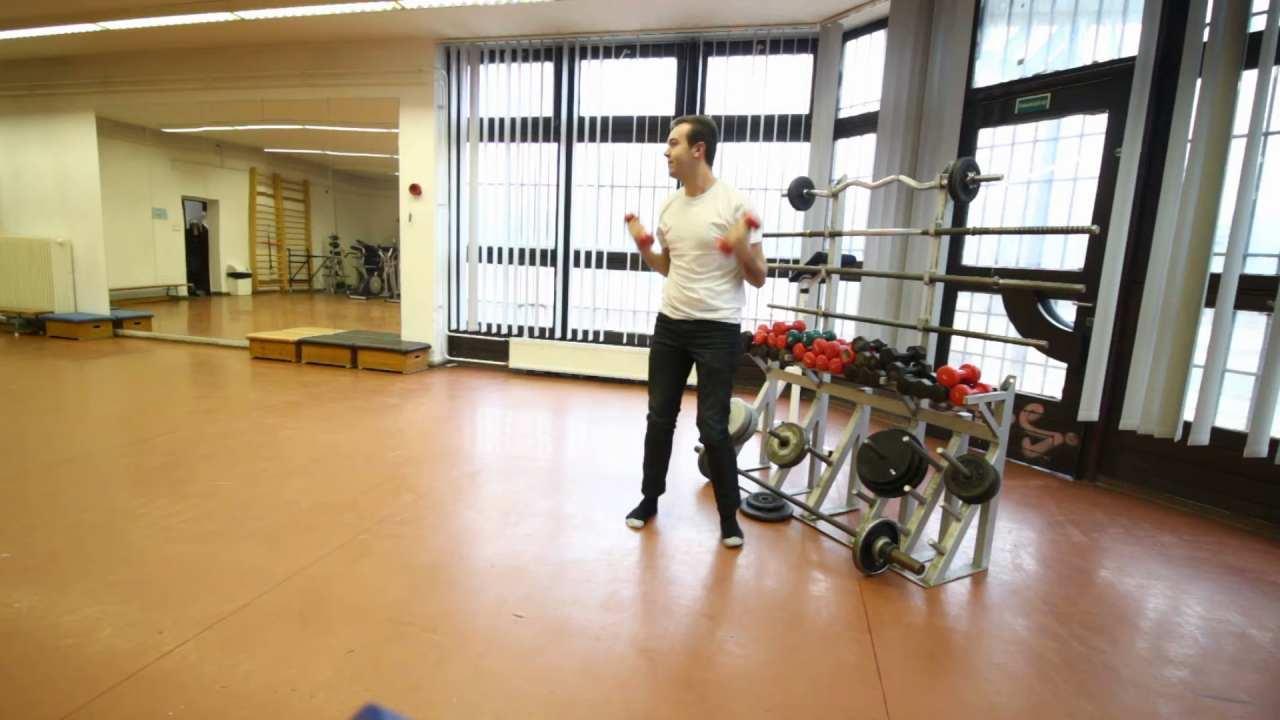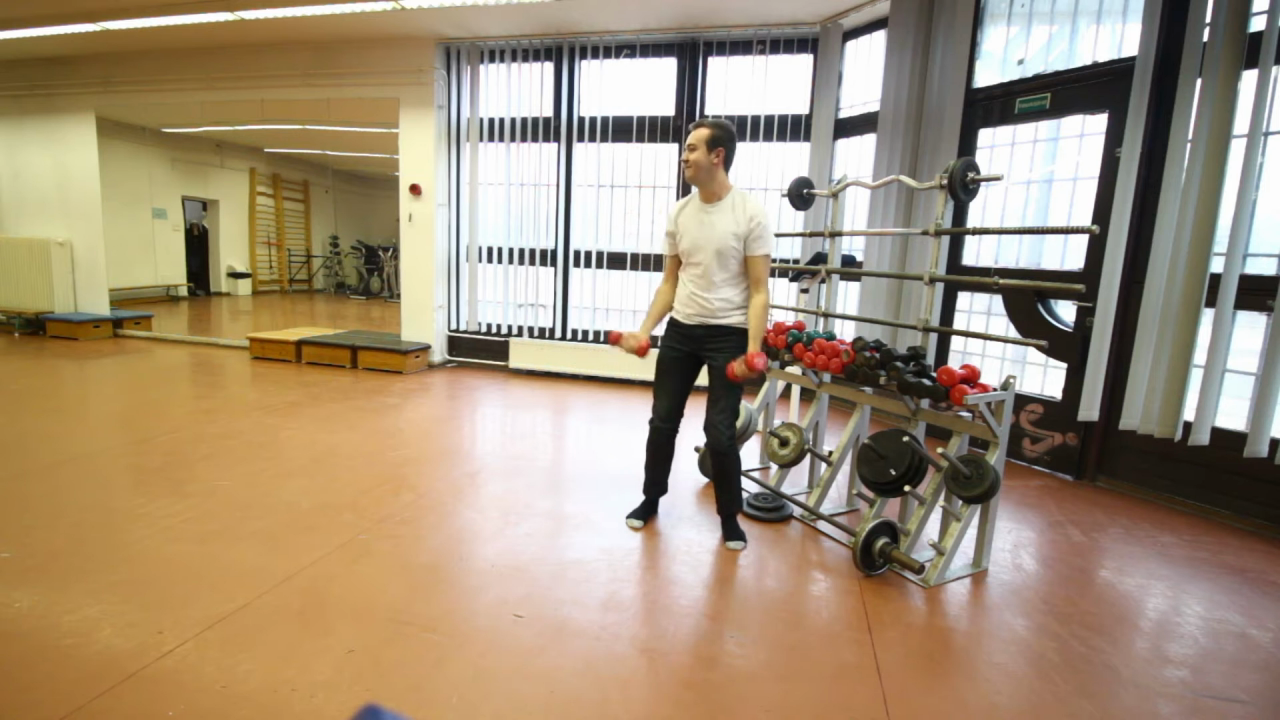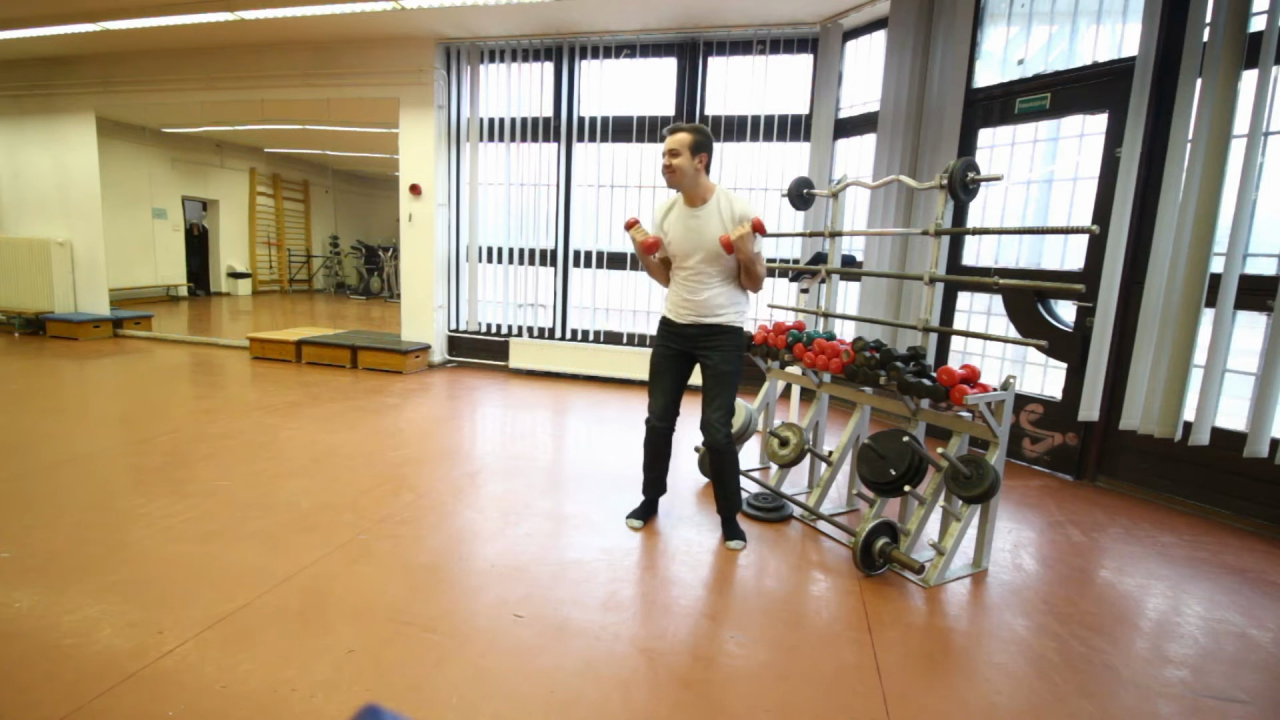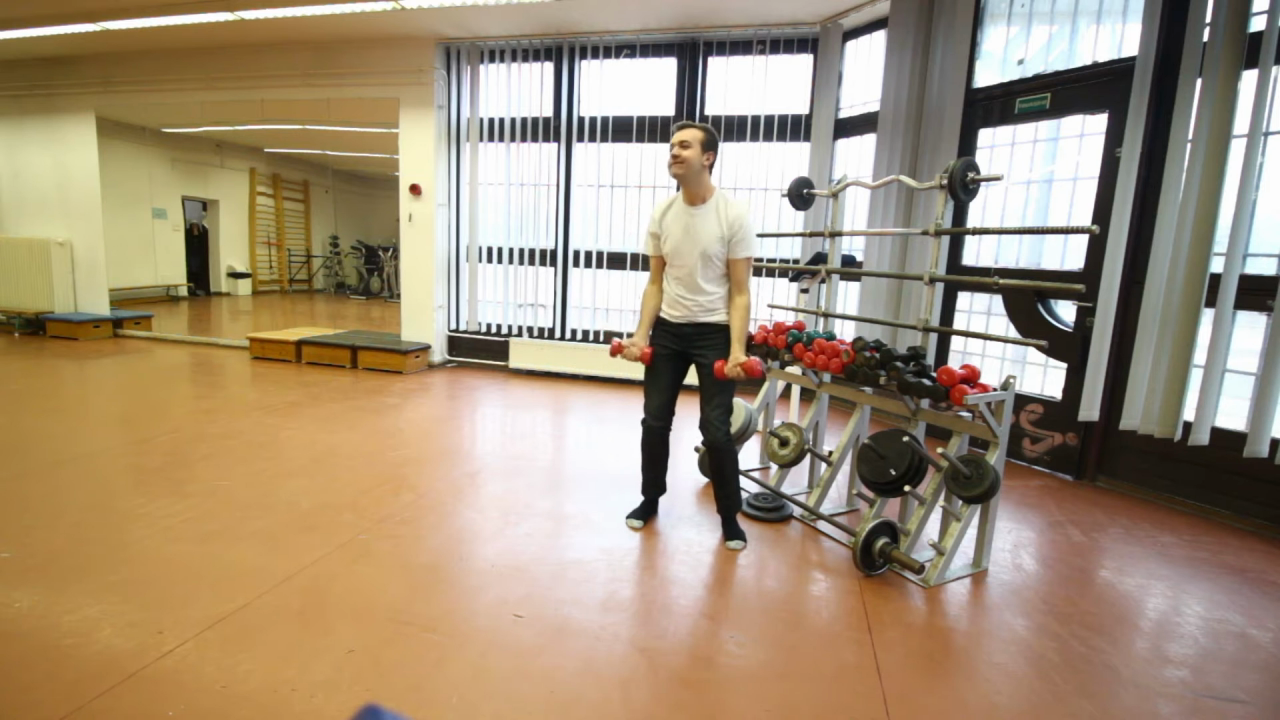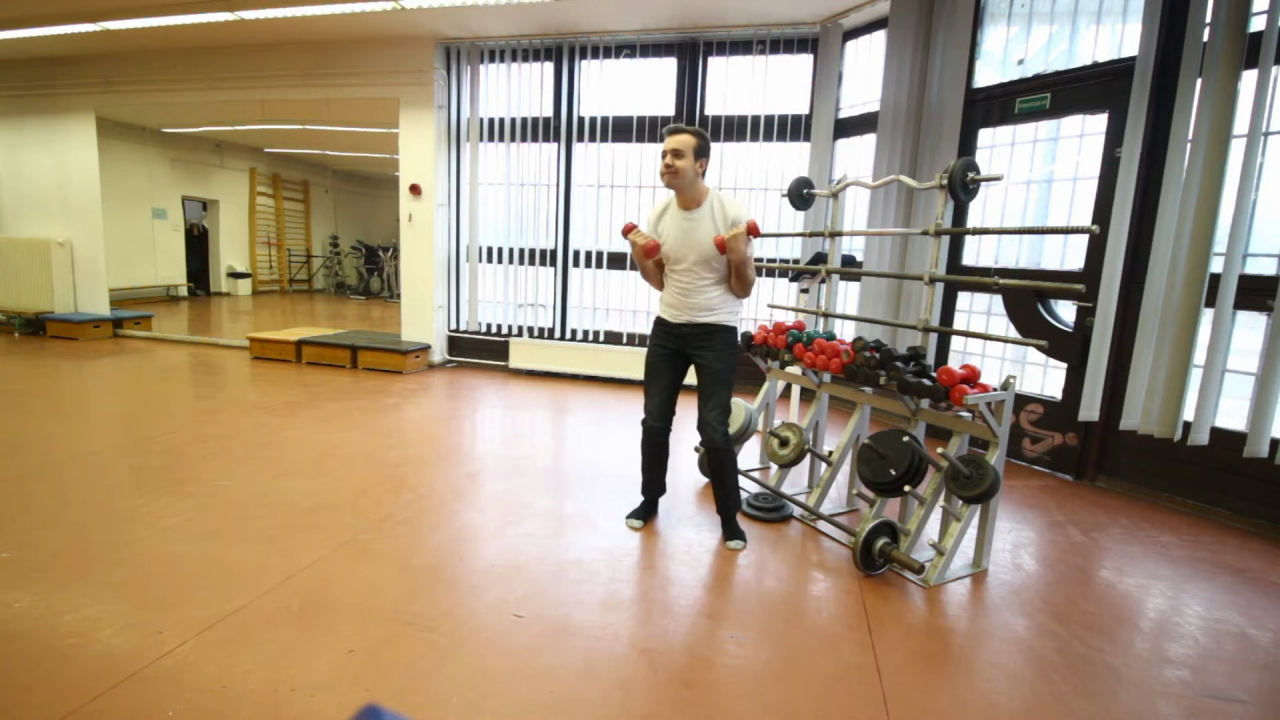
dt=0.5s
person 1, frame 1
left shoulder: (734, 203)
right shoulder: (669, 205)
left elbow: (758, 275)
left wrist: (741, 252)
right wrist: (644, 246)
left hip: (716, 329)
right hip: (669, 324)
left knee: (712, 426)
right knee: (659, 417)
left ankle: (728, 515)
right ankle: (650, 498)
person 1, frame 2
left shoulder: (750, 214)
right shoulder: (679, 212)
left elbow: (758, 291)
right elbow: (670, 282)
left wrist: (754, 348)
right wrist: (644, 330)
left hip: (728, 335)
right hip: (681, 331)
left knee: (719, 433)
right knee: (663, 421)
left ankle: (729, 518)
right ankle: (651, 499)
person 1, frame 3
left shoulder: (736, 210)
right shoulder: (665, 213)
left elbow: (755, 280)
left wrist: (746, 255)
right wrist: (645, 256)
left hip: (722, 332)
right hip: (673, 328)
left knee: (715, 429)
right knee: (659, 420)
left ankle: (729, 517)
right ankle: (650, 498)
person 1, frame 4
left shoulder: (733, 215)
right shoulder: (661, 214)
left elbow: (740, 291)
right elbow: (656, 282)
left wrist: (737, 350)
right wrist: (640, 336)
left hip: (713, 331)
right hip: (669, 329)
left knee: (715, 428)
right knee: (655, 420)
left ankle: (730, 517)
right ankle: (651, 499)
person 1, frame 5
left shoulder: (729, 215)
right shoulder: (659, 216)
left elbow: (743, 290)
right elbow: (660, 280)
left wrist: (740, 258)
right wrist: (639, 258)
left hip: (715, 332)
right hip: (668, 329)
left knee: (713, 429)
right knee: (655, 420)
left ankle: (729, 516)
right ankle: (650, 499)
